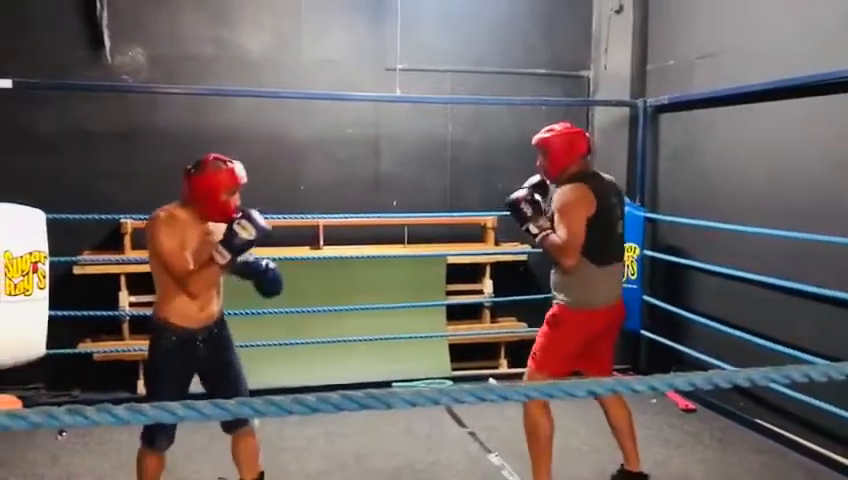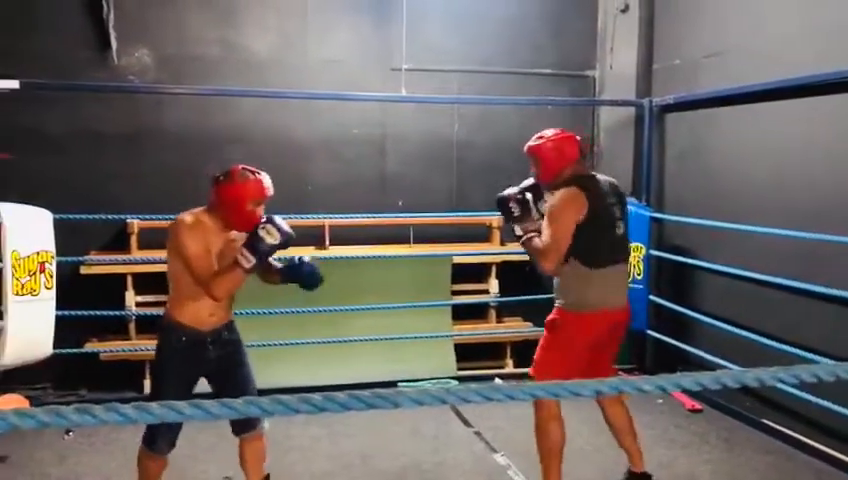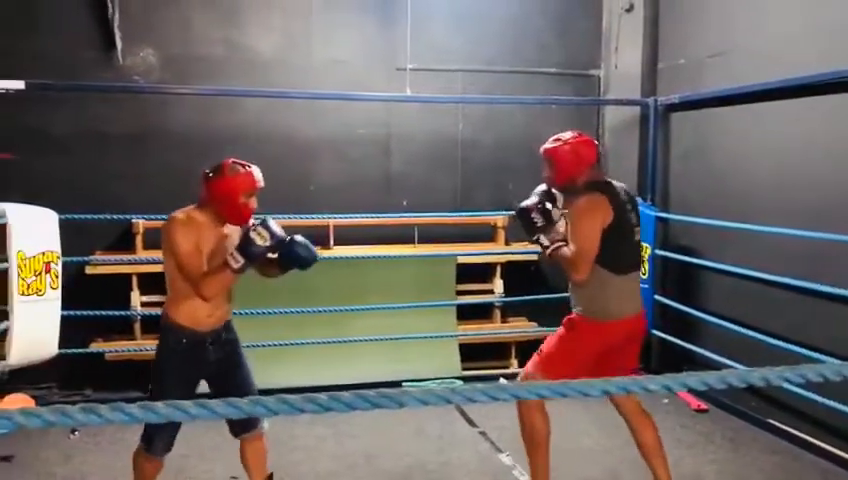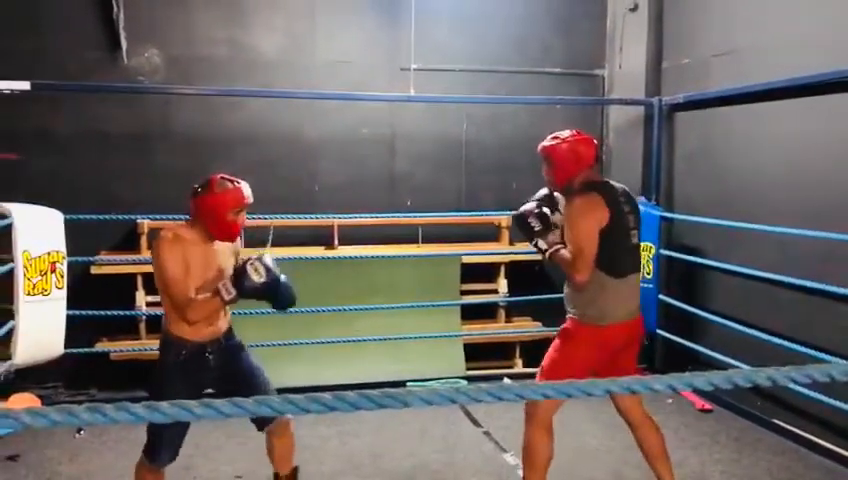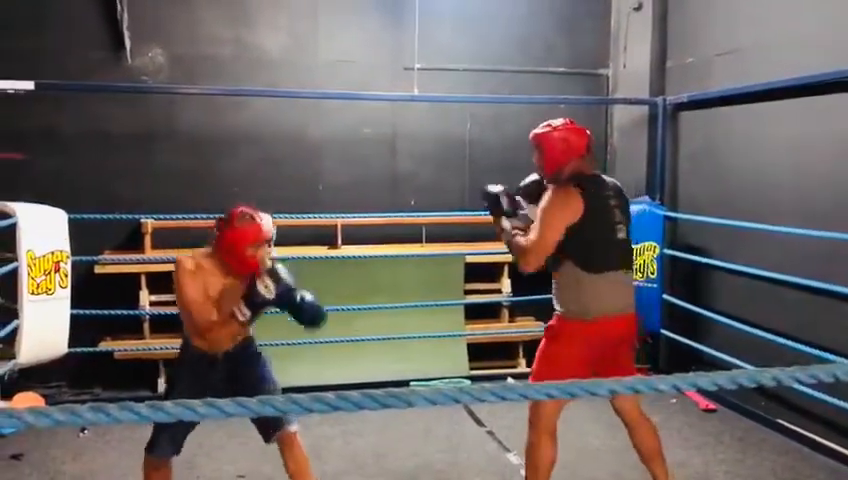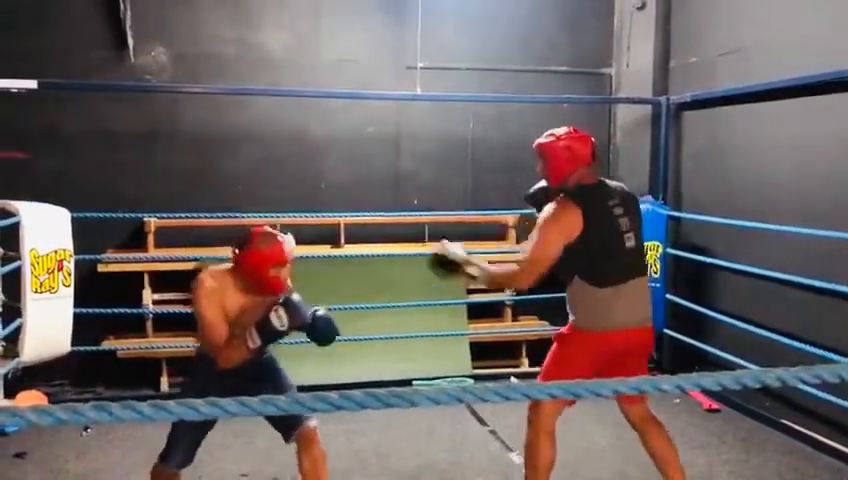
dt=0.2s
person 1, frame 1
left shoulder: (571, 193)
right shoulder: (607, 186)
left elbow: (568, 256)
left wrist: (535, 222)
right wrist: (545, 209)
left hip: (577, 311)
right hip: (609, 306)
person 1, frame 2
left shoulder: (565, 197)
right shoulder: (610, 188)
left elbow: (548, 260)
left wrist: (523, 223)
right wrist: (540, 211)
left hip: (579, 314)
right hip: (616, 310)
left knee: (545, 400)
right knee: (604, 389)
person 1, frame 3
left shoulder: (587, 203)
right shoulder: (621, 194)
left elbow: (578, 269)
left wrist: (545, 234)
right wrist: (557, 218)
left hip: (597, 322)
right hip: (630, 318)
right knee: (627, 402)
person 1, frame 4
left shoulder: (584, 203)
right shoulder: (622, 196)
left elbow: (580, 271)
left wrist: (544, 239)
right wrist: (558, 222)
left hip: (592, 327)
right hip: (628, 322)
left knee: (538, 412)
right knee: (632, 409)
person 1, frame 5
left shoulder: (563, 195)
right shoulder: (613, 190)
left elbow: (529, 260)
left wrist: (506, 222)
left hip: (580, 324)
right hip: (623, 319)
left knee: (542, 417)
right knee: (629, 408)
person 1, frame 6
left shoulder: (564, 211)
right shoulder: (624, 196)
left elbow: (522, 277)
left wrist: (466, 263)
left hip: (594, 334)
right hip: (639, 328)
left knee: (542, 417)
right knee: (640, 415)
person 2, frame 1
left shoulder: (221, 219)
right shoulder: (164, 224)
right elbow: (192, 285)
left wrist: (253, 267)
right wrist: (229, 247)
left hip: (215, 334)
right hip: (172, 340)
left knee: (243, 424)
right knee: (157, 438)
person 2, frame 2
left shoulder: (243, 227)
right shoulder: (187, 228)
left elbow: (266, 271)
right elbow: (215, 288)
left wrist: (291, 270)
right wrist: (254, 252)
left hip: (224, 337)
right hip: (182, 341)
left knee: (252, 427)
right knee: (159, 440)
person 2, frame 3
left shoulder: (238, 225)
right shoulder: (181, 226)
left elbow: (266, 267)
right elbow: (205, 288)
left wrist: (289, 253)
right wrist: (243, 254)
left hip: (223, 338)
right hip: (181, 342)
left knee: (251, 427)
right knee: (156, 441)
person 2, frame 4
left shoulder: (229, 240)
right shoulder: (170, 243)
left elbow: (245, 286)
right elbow: (190, 312)
left wrist: (268, 284)
right wrist: (235, 286)
left hip: (226, 346)
right hip: (182, 354)
left knee: (279, 420)
right knee: (158, 454)
person 2, frame 5
left shoulder: (258, 264)
right shoulder: (190, 268)
left elbow: (282, 293)
right elbow: (211, 336)
left wrist: (298, 300)
right wrist: (250, 304)
left hip: (243, 354)
right hip: (198, 360)
left knee: (286, 433)
right knee: (161, 449)
person 2, frame 6
left shoulder: (279, 282)
right shoulder: (209, 286)
left elbow: (293, 312)
right elbow: (223, 357)
left wrist: (311, 319)
right wrist: (262, 332)
left hip: (258, 364)
right hip: (213, 371)
left knee: (306, 432)
